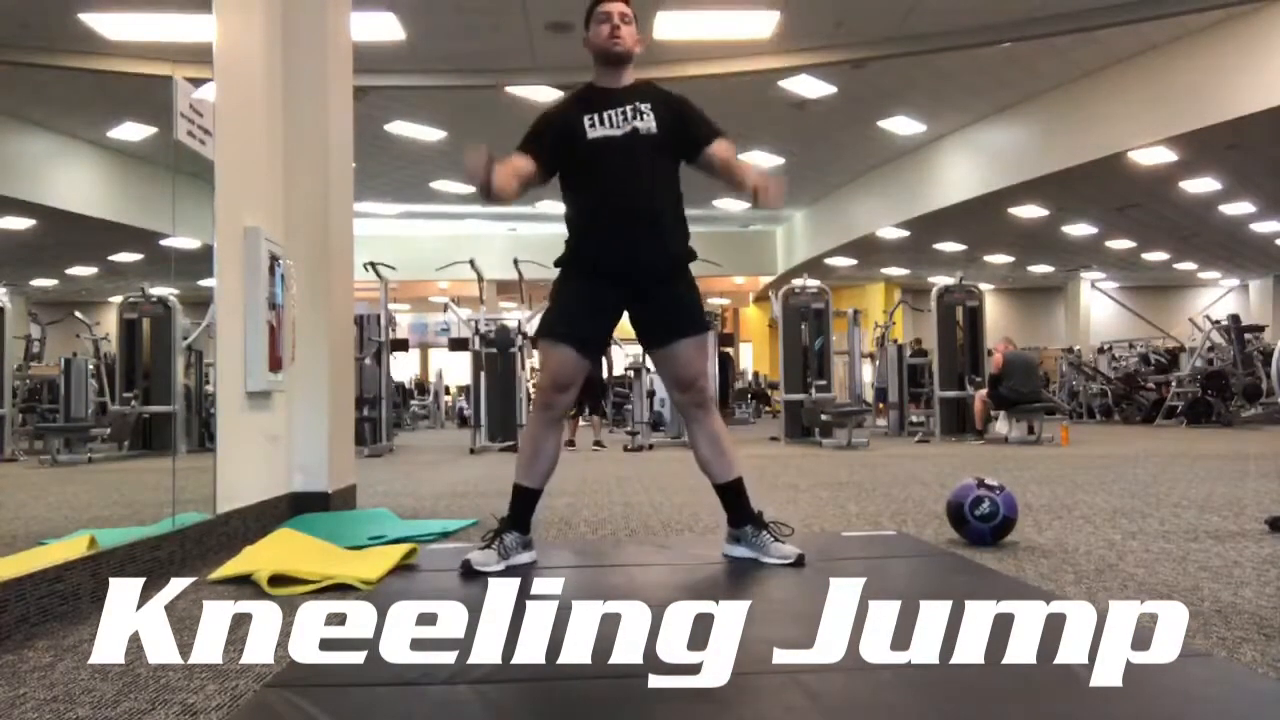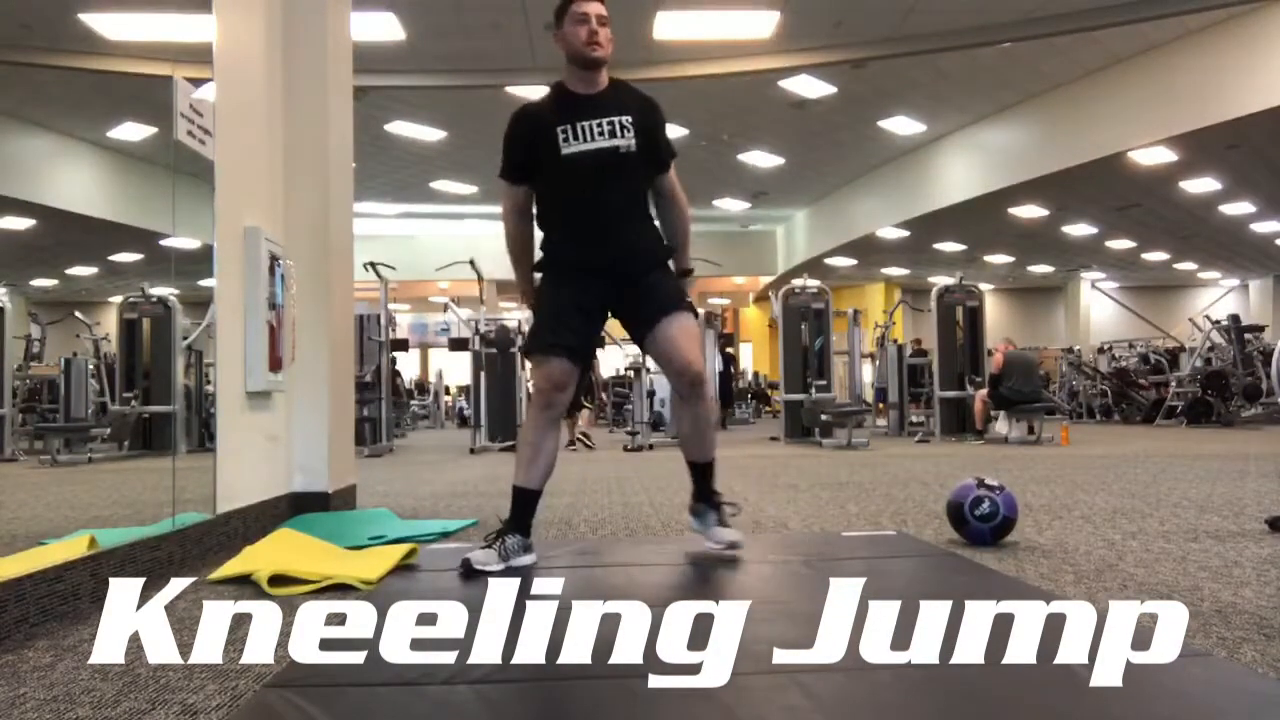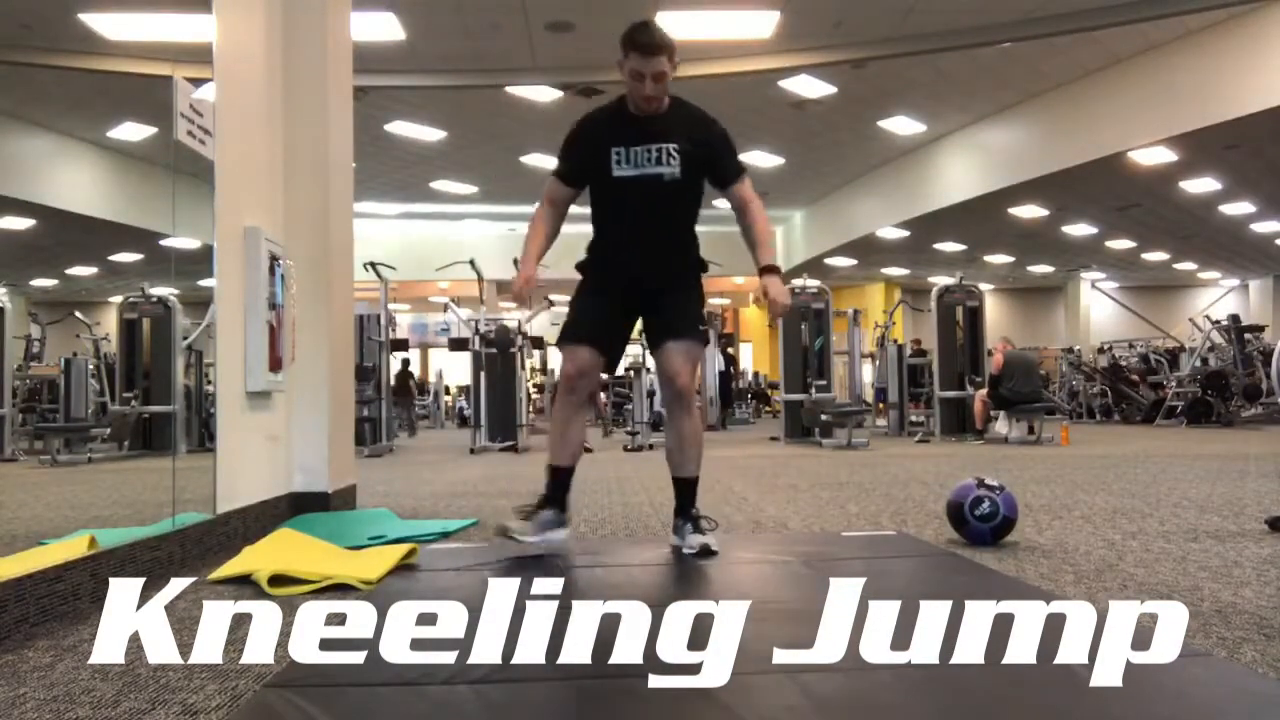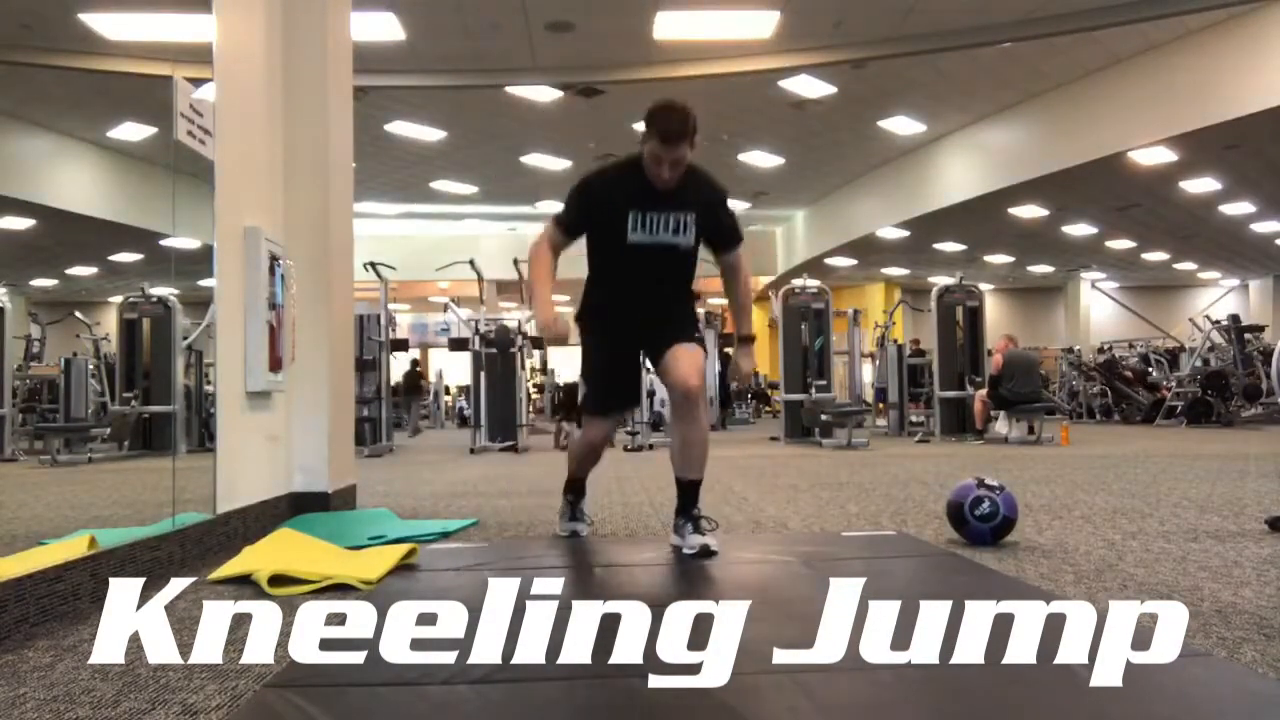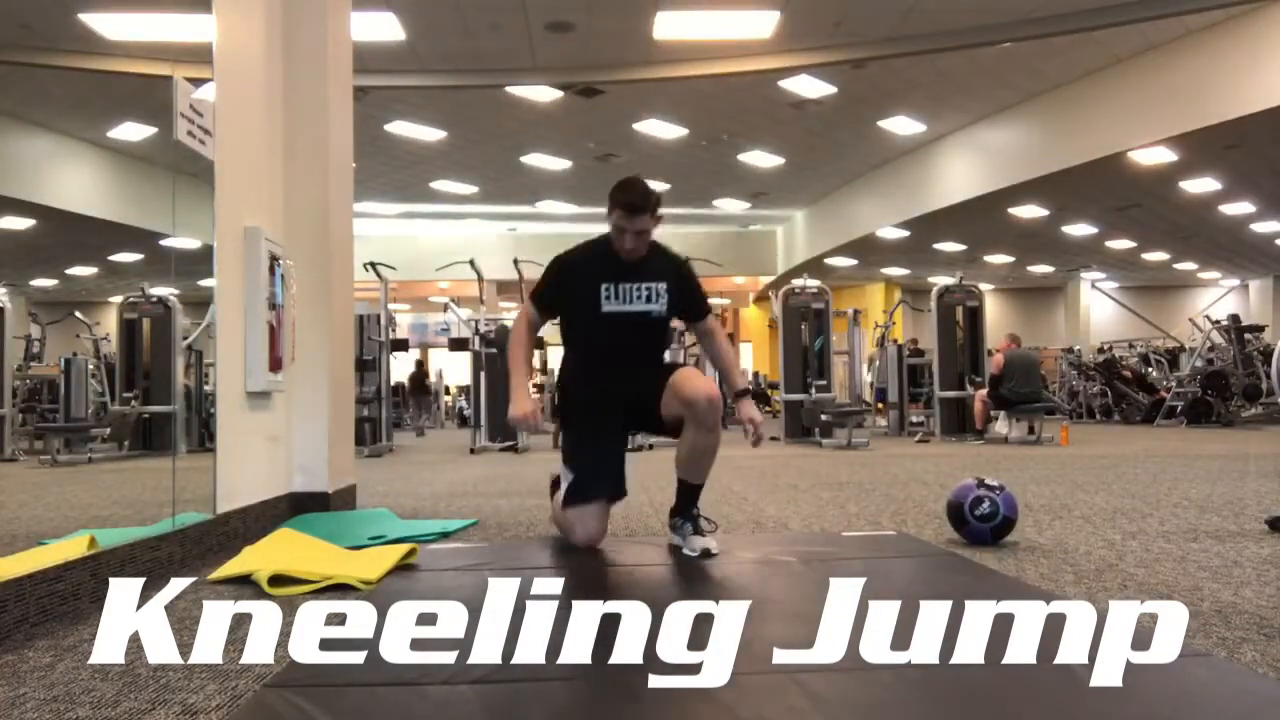
dt=0.4s
person 1, frame 1
left shoulder: (669, 106)
right shoulder: (564, 115)
left elbow: (722, 155)
right elbow: (517, 172)
left wrist: (752, 177)
right wrist: (489, 178)
left hip: (662, 269)
right hip: (588, 270)
left knee: (695, 396)
right knee: (551, 396)
left ankle: (744, 526)
right ankle: (515, 531)
person 1, frame 2
left shoulder: (641, 110)
right shoulder: (532, 120)
left elbow: (669, 194)
right elbow: (517, 209)
left wrist: (683, 271)
right wrist: (528, 286)
left hip: (644, 266)
right hip: (571, 273)
left knee: (692, 371)
right knee: (549, 396)
left ankle: (705, 500)
right ankle: (516, 533)
person 1, frame 3
left shoulder: (700, 129)
right shoulder: (592, 130)
left elbow: (745, 201)
right elbow: (554, 201)
left wrist: (768, 270)
right wrist: (529, 262)
left hip: (675, 276)
right hip: (609, 274)
left knee: (679, 386)
right knee: (575, 378)
left ankle: (687, 517)
right ankle: (553, 506)
person 1, frame 4
left shoulder: (707, 196)
right shoulder: (603, 187)
left elbow: (733, 266)
right elbow: (548, 244)
left wrist: (744, 341)
right wrist: (543, 303)
left hip: (671, 311)
right hip: (609, 317)
left knee: (690, 386)
right knee: (597, 433)
left ankle: (687, 516)
right ankle: (573, 494)
person 1, frame 5
left shoulder: (673, 270)
right shoulder: (573, 266)
left elbow: (709, 333)
right elbow: (525, 324)
left wrist: (742, 397)
right wrist: (520, 394)
left hip: (650, 382)
right hip: (589, 399)
left knee: (706, 397)
right knee: (584, 533)
left ankle: (685, 516)
right ankle: (563, 493)
